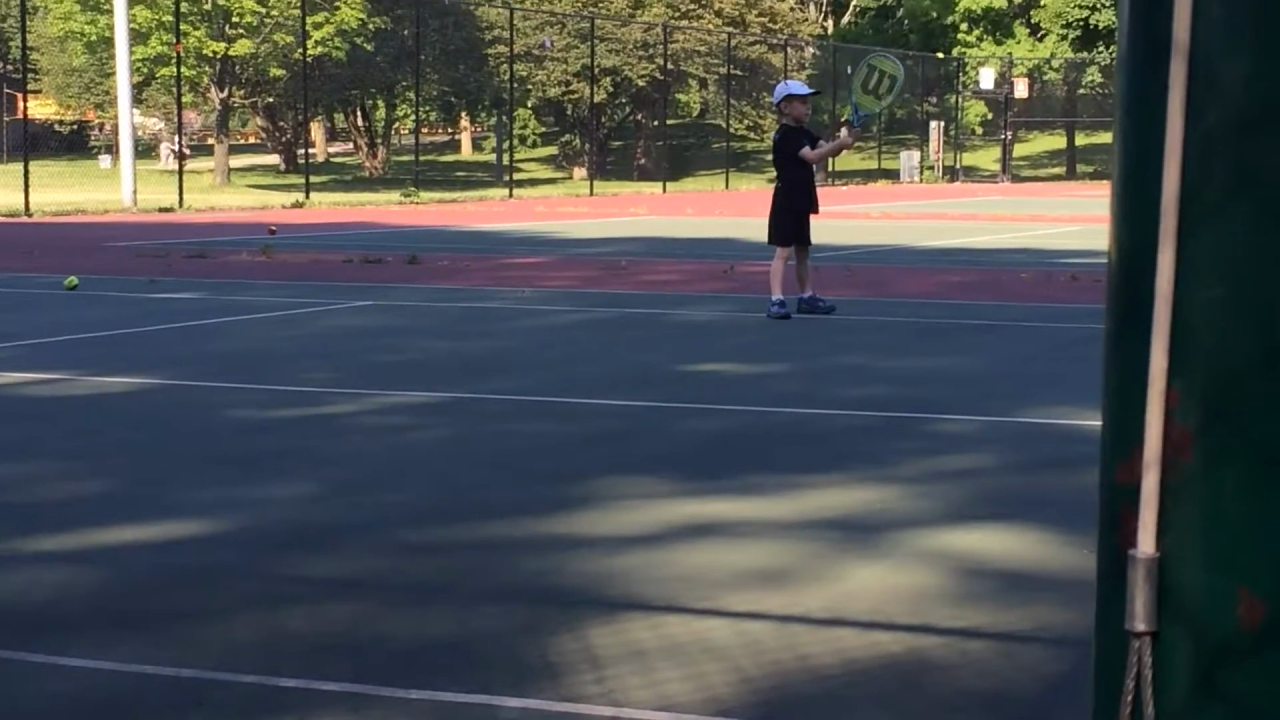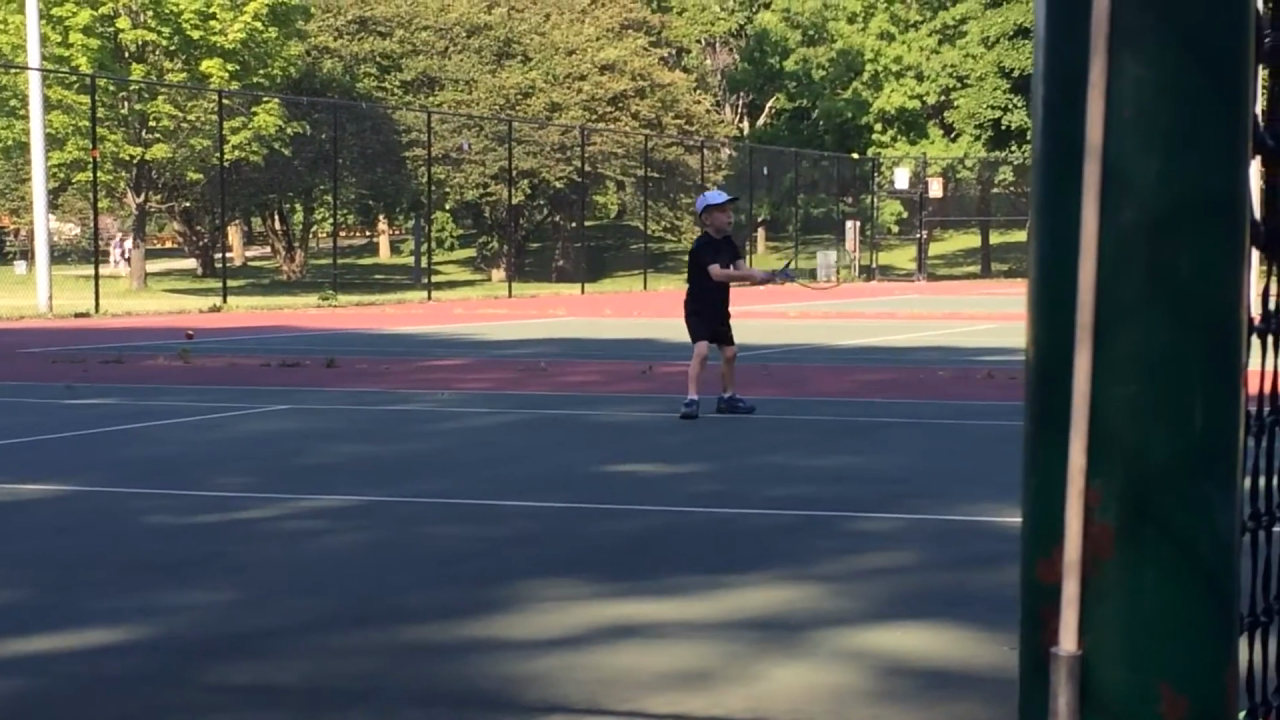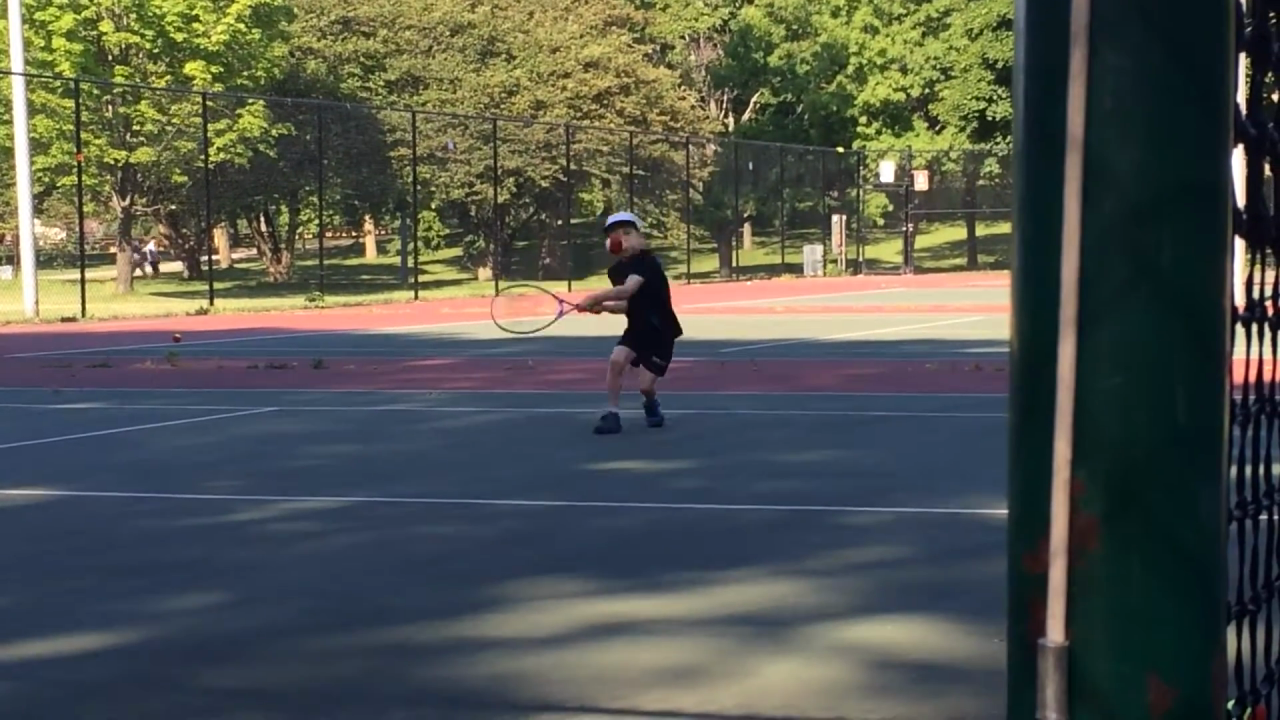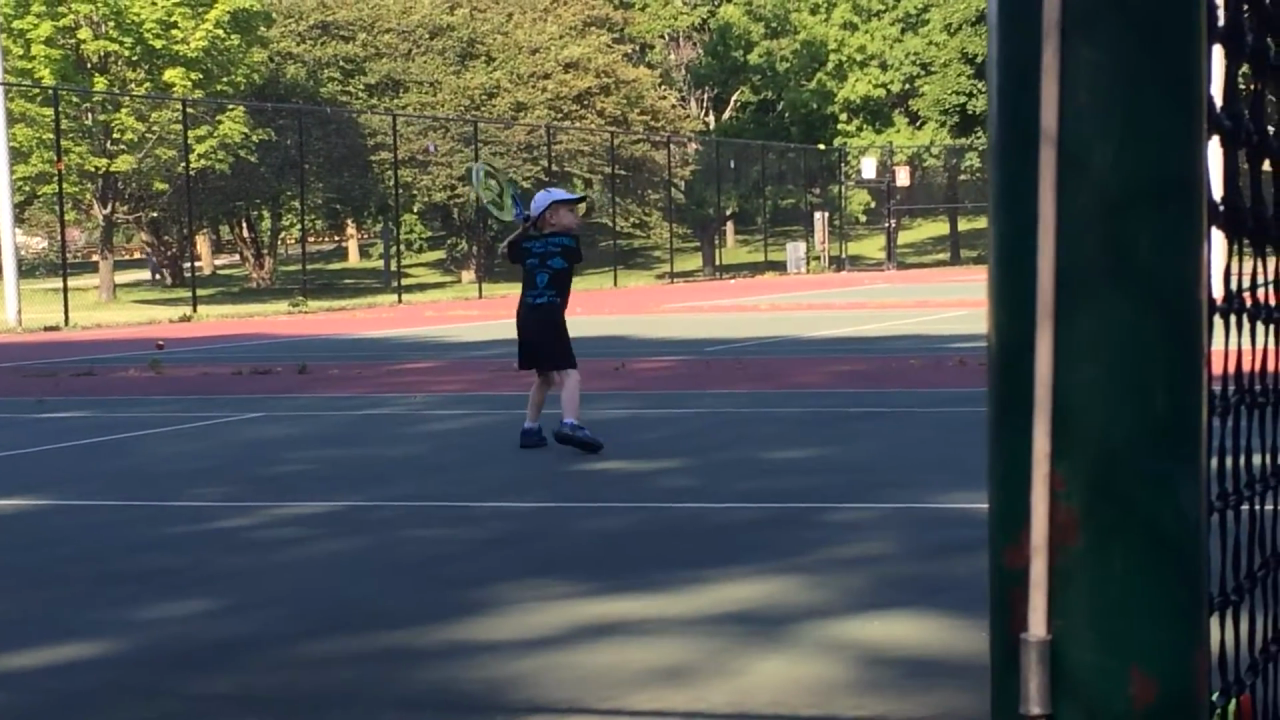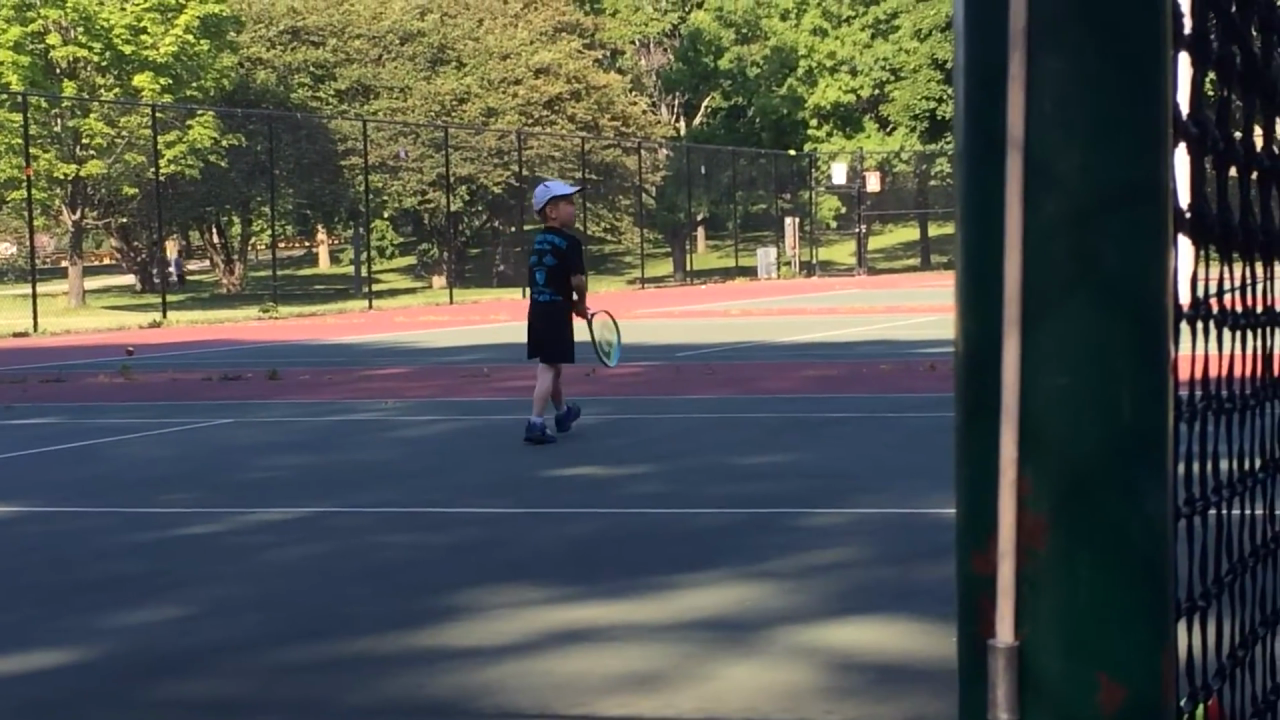
dt=1s
person 1, frame 1
left shoulder: (802, 133)
right shoulder: (785, 135)
left elbow: (827, 150)
right elbow: (813, 157)
left wrist: (844, 142)
right wrist: (840, 143)
left hip: (801, 204)
right hip: (786, 203)
left knee: (803, 252)
right knee: (784, 252)
left ankle: (807, 297)
right ankle: (776, 301)
person 1, frame 2
left shoulder: (728, 243)
right shoulder: (702, 246)
left elbow: (741, 268)
right elbow: (717, 274)
left wrist: (759, 275)
right wrist: (749, 275)
left hip: (719, 308)
right hip: (697, 308)
left knee: (729, 353)
right knee: (701, 350)
left ankle: (727, 398)
right ankle: (691, 400)
person 1, frame 3
left shoulder: (647, 259)
right shoulder: (616, 271)
left elbow: (629, 290)
right elbow: (626, 305)
left wrist: (594, 299)
right wrist: (601, 306)
left hip: (662, 331)
right hip: (637, 328)
left knee: (646, 384)
right knee: (618, 359)
left ankle: (652, 404)
right ankle: (612, 414)
person 1, frame 4
left shoulder: (527, 244)
right shoulder: (570, 242)
left elbow: (505, 249)
left wrist: (525, 230)
left hip: (526, 320)
right hip: (550, 319)
left knee: (545, 376)
right knee: (569, 376)
left ankle: (531, 429)
right ankle: (570, 424)
person 1, frame 5
left shoulder: (538, 241)
right shoulder: (569, 242)
right elbow: (577, 281)
left wrist: (570, 303)
right wrist: (581, 303)
left hip: (537, 312)
right hip: (555, 314)
left knee: (552, 368)
right knee: (548, 370)
left ankle: (562, 411)
right ankle: (536, 424)
